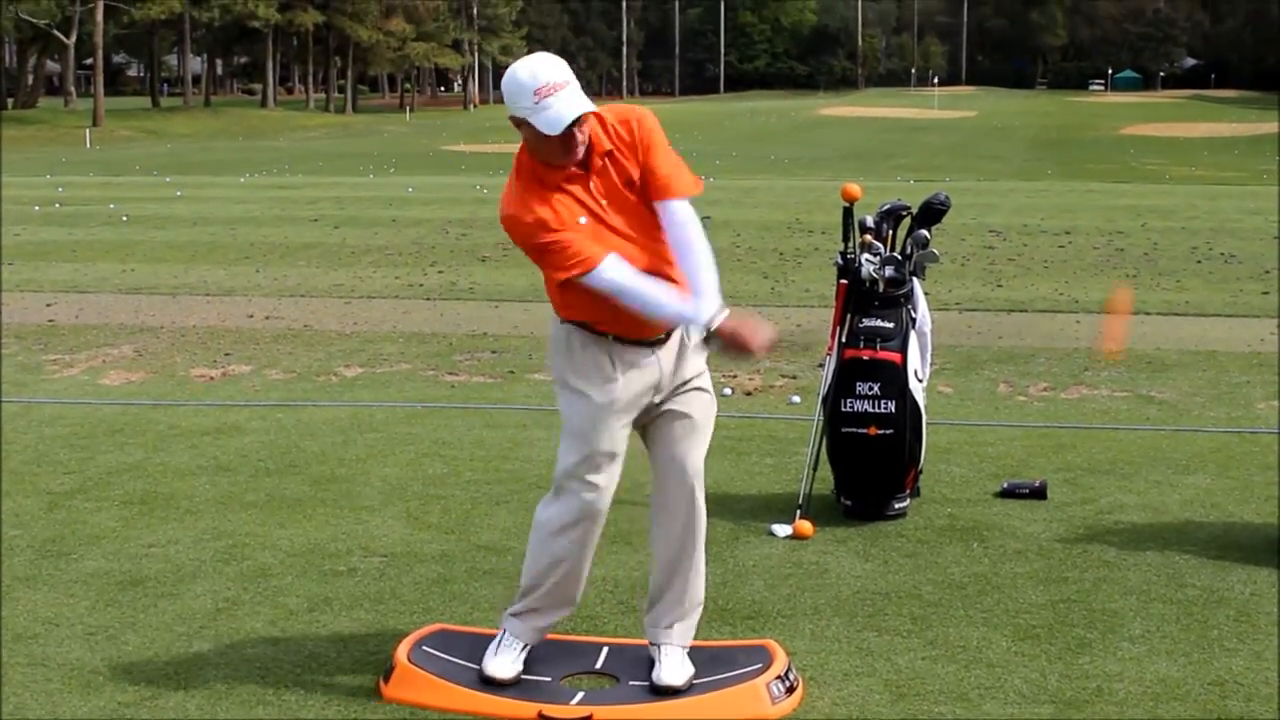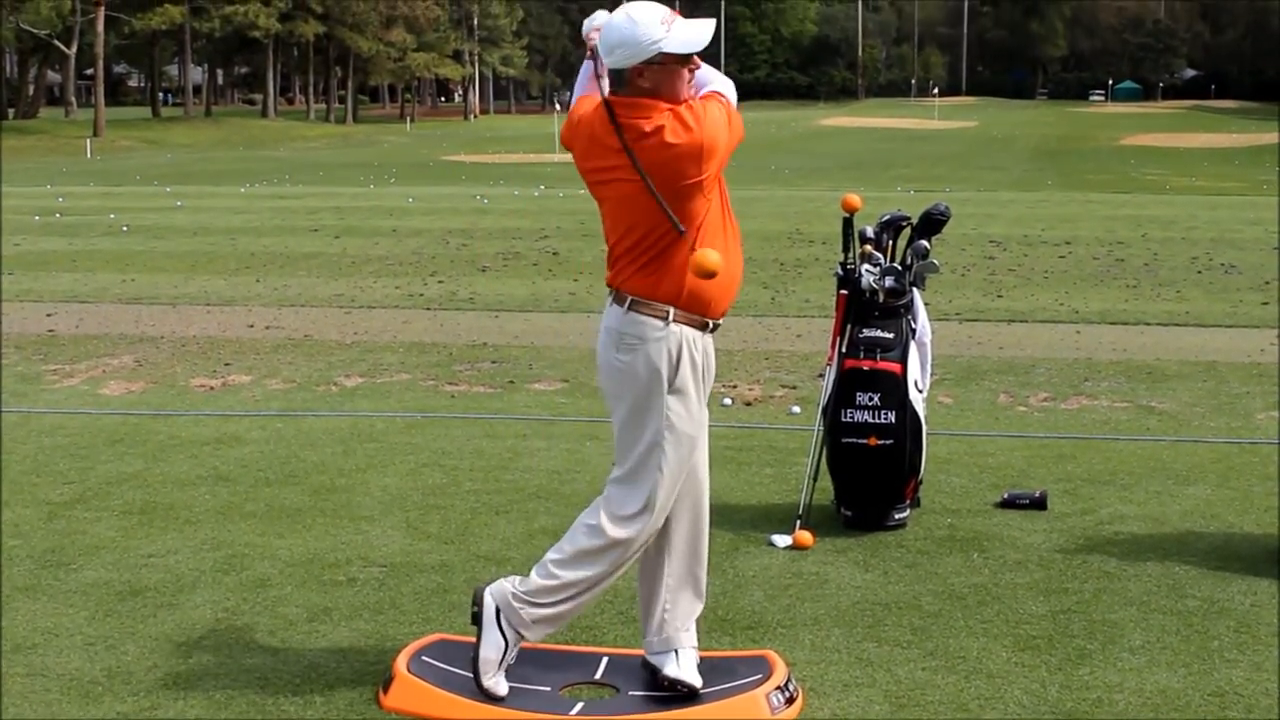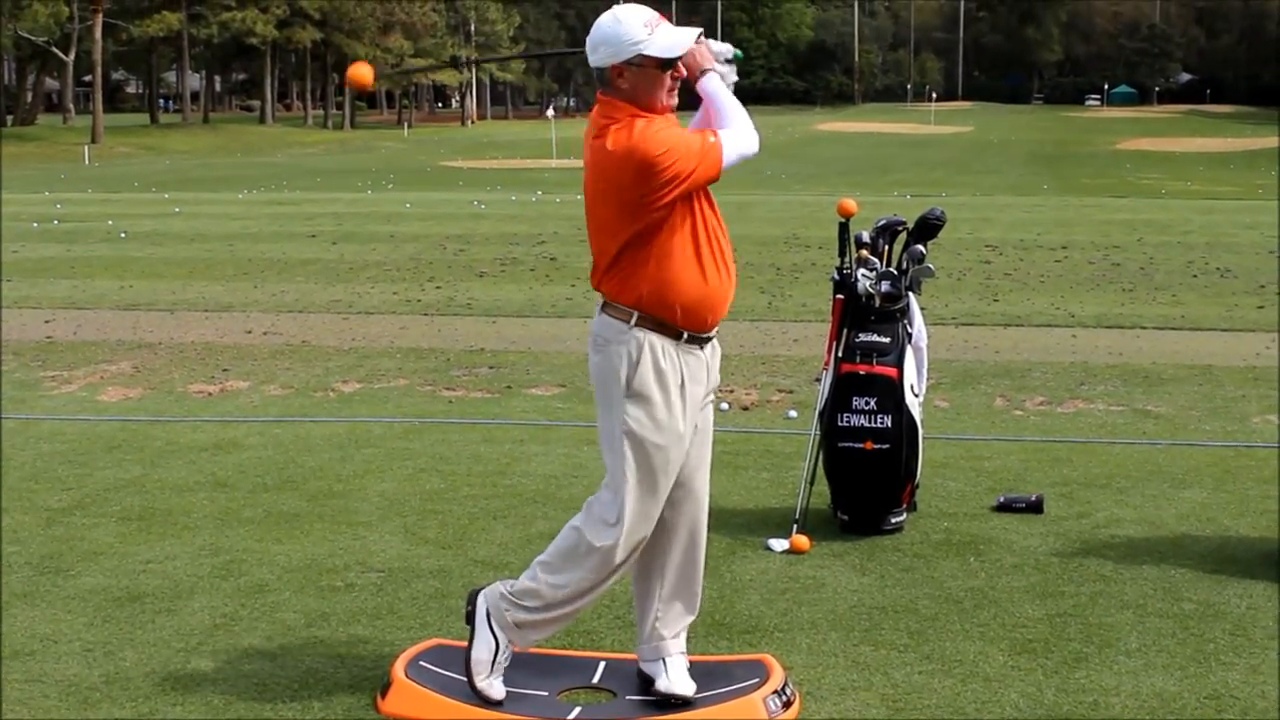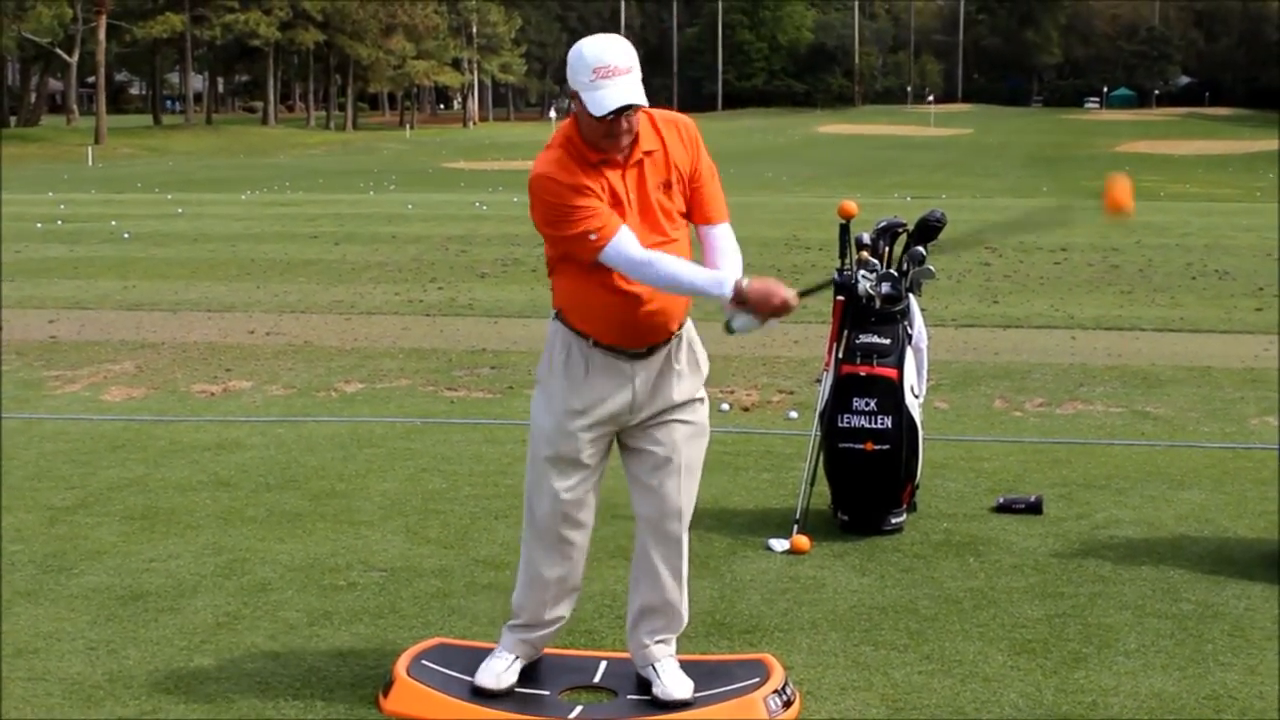
dt=0.5s
person 1, frame 1
left shoulder: (628, 125)
right shoulder: (527, 207)
left elbow: (678, 222)
right elbow: (616, 279)
left wrist: (709, 315)
right wrist: (711, 321)
left hip: (677, 344)
right hip: (598, 353)
left knee: (683, 488)
right knee: (581, 495)
left ankle: (669, 636)
right ankle: (521, 626)
person 1, frame 2
left shoulder: (591, 122)
right shoulder: (692, 138)
right elbow: (718, 85)
right wrist: (651, 58)
left hip: (662, 333)
right hip: (663, 341)
left knee: (684, 495)
right knee: (641, 501)
left ankle: (671, 640)
right ankle: (515, 608)
person 1, frame 3
left shoulder: (635, 120)
right shoulder: (636, 145)
left elbow: (714, 144)
right elbow: (742, 145)
left wrist: (709, 81)
right wrist: (713, 78)
left hip: (693, 346)
right hip: (646, 353)
left knee: (683, 510)
right knee: (627, 514)
left ankle: (661, 649)
right ankle: (506, 614)
person 1, frame 4
left shoulder: (677, 133)
right shoulder: (553, 175)
left elbow: (713, 229)
right elbow: (633, 260)
left wrist: (740, 289)
right wrist: (736, 290)
left hip: (670, 357)
right hip: (584, 361)
left knee: (666, 515)
right knee: (557, 511)
left ankle: (655, 648)
right ankle: (524, 639)
